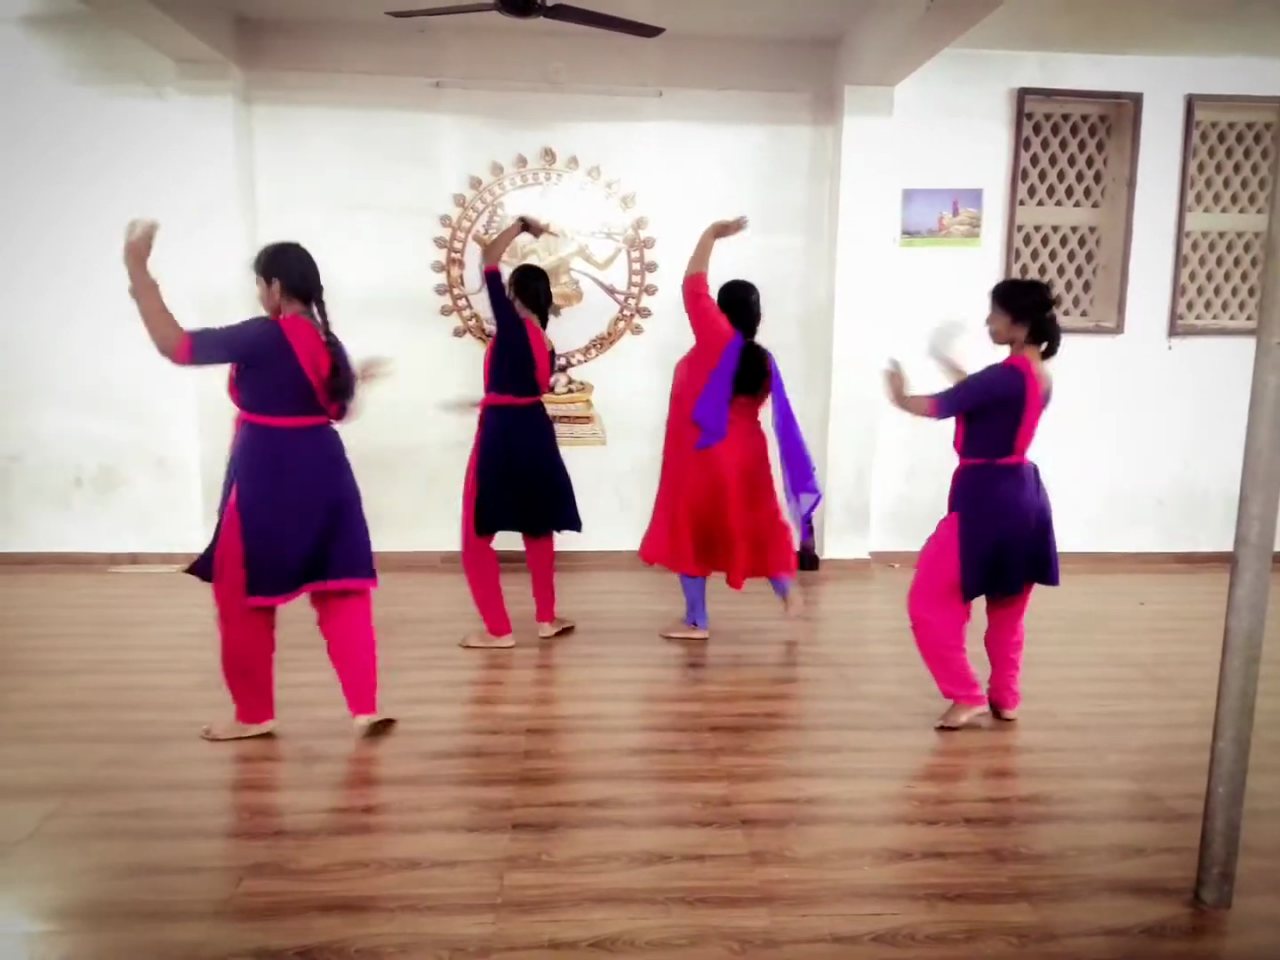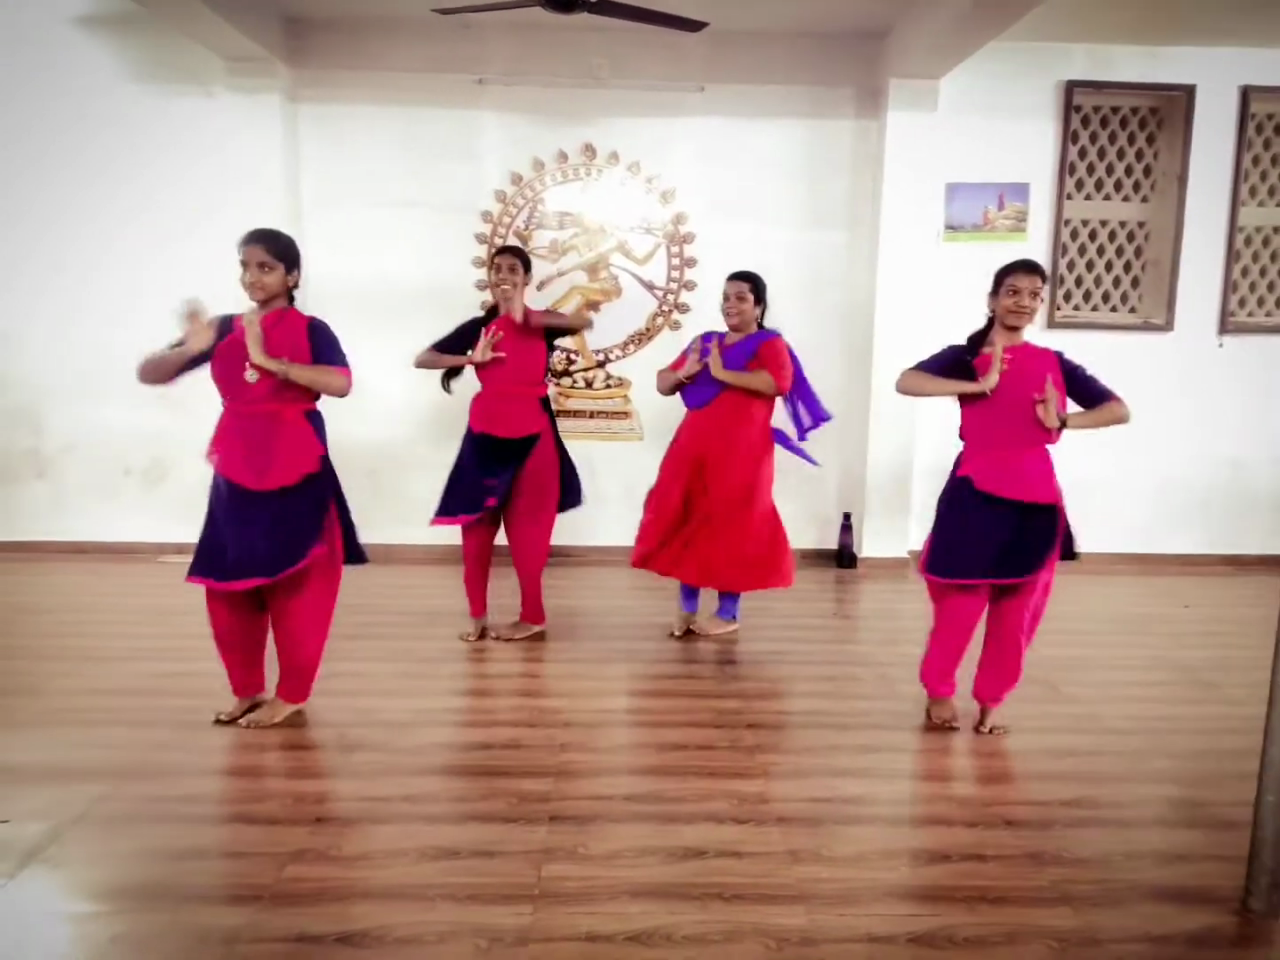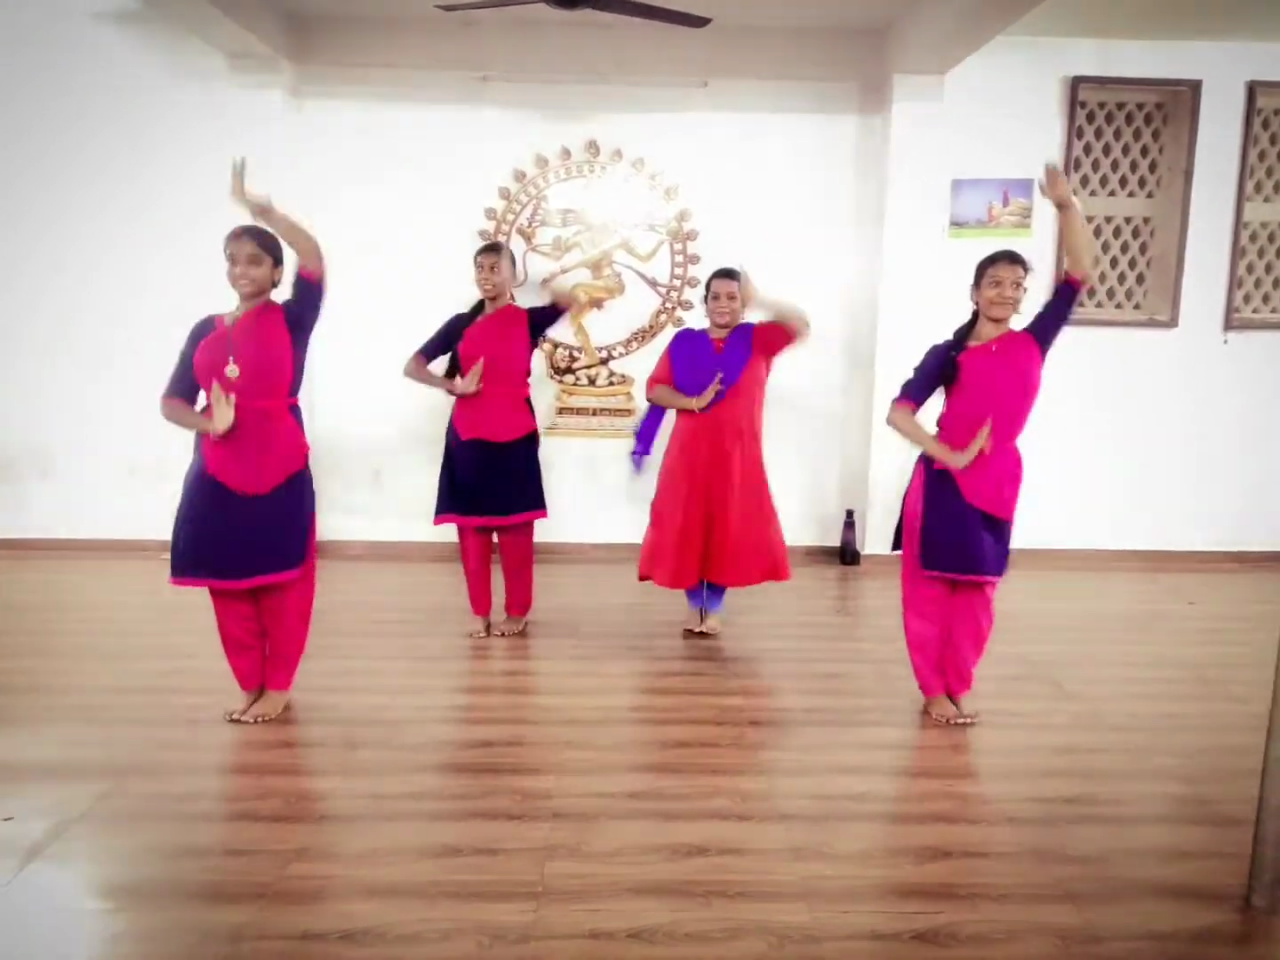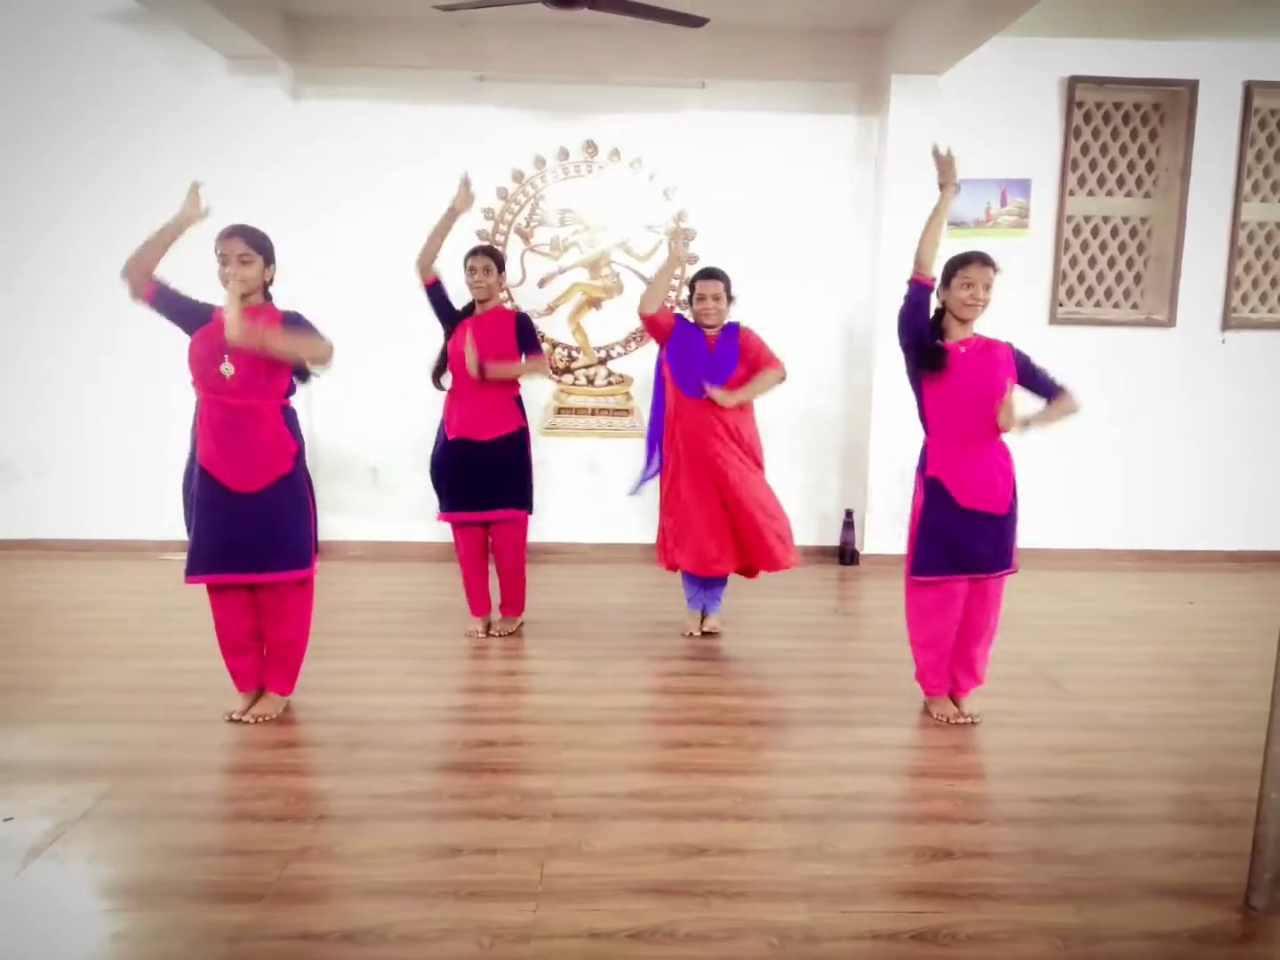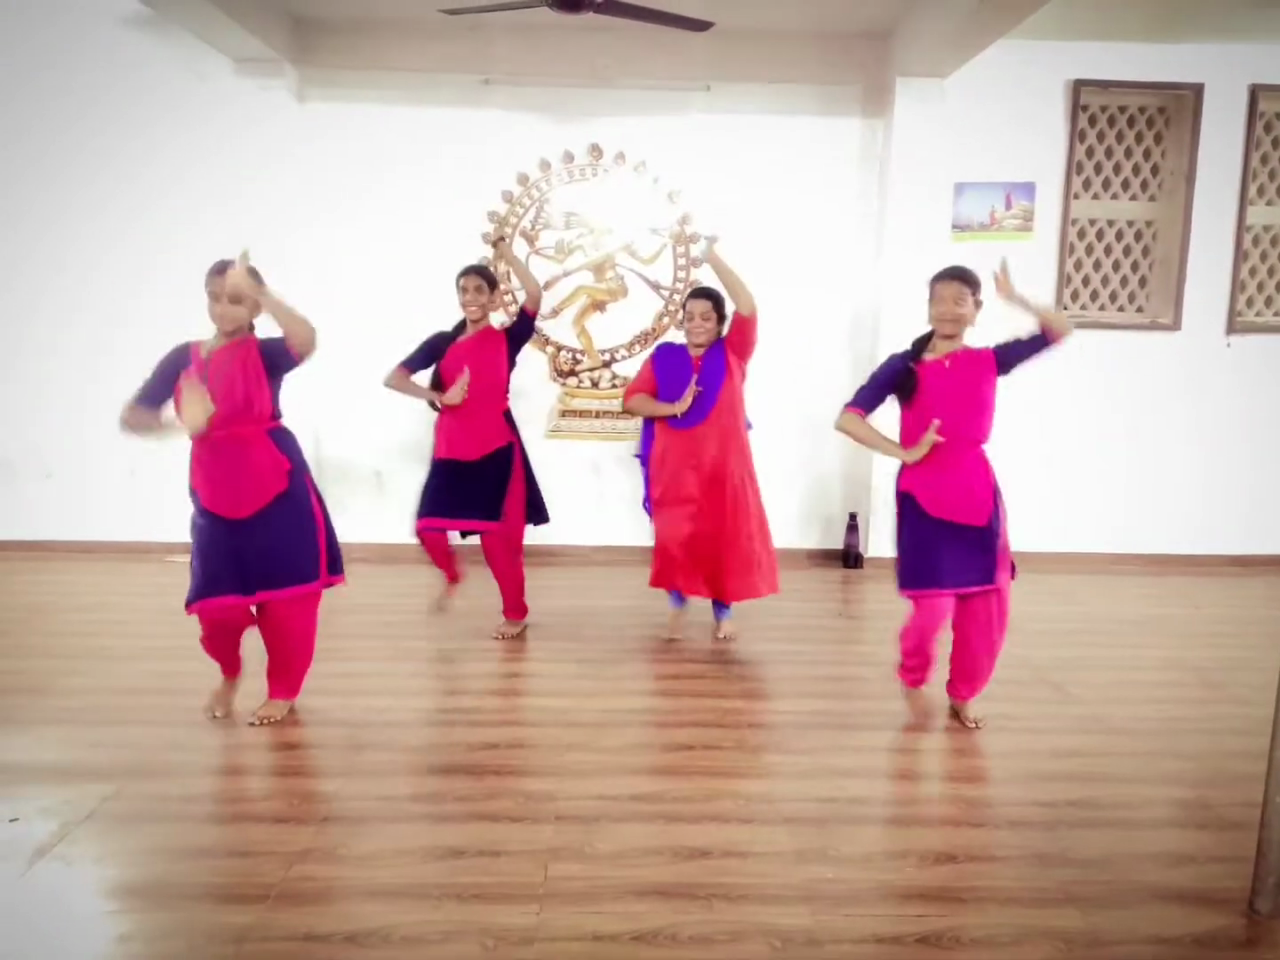
dt=0.4s
person 1, frame 1
left shoulder: (263, 334)
right shoulder: (328, 344)
left elbow: (177, 347)
left wrist: (137, 268)
right wrist: (353, 381)
left hip: (267, 480)
right hip: (324, 478)
left knee: (246, 602)
right knee: (342, 595)
left ankle: (255, 714)
right ankle: (365, 707)
person 1, frame 2
left shoulder: (310, 329)
right shoulder: (225, 329)
left elbow: (340, 383)
right elbow: (149, 375)
left wrist: (269, 361)
right wrist: (190, 348)
left hip: (299, 473)
right hip: (238, 474)
left knee: (300, 585)
right knee: (228, 586)
left ankle: (291, 694)
right ankle: (247, 690)
person 1, frame 3
left shoulder: (292, 321)
right shoulder: (206, 334)
left elbow: (312, 257)
right elbow: (170, 402)
left wrist: (257, 206)
right wrist: (206, 424)
left hip: (279, 470)
right hip: (218, 477)
left knee: (283, 578)
right knee: (228, 580)
left ankle: (278, 686)
right ankle: (250, 685)
person 1, frame 4
left shoulder: (284, 324)
right shoulder: (199, 321)
left elbow: (321, 355)
right elbow: (134, 274)
left wrist: (252, 335)
right wrist: (184, 220)
left hip: (274, 468)
right hip: (213, 469)
left knee: (281, 580)
right knee: (227, 581)
left ankle: (278, 688)
right ankle: (248, 686)
person 1, frame 5
left shoulder: (266, 355)
right shoulder: (182, 358)
left elbow: (306, 339)
right elbow: (132, 415)
left wrist: (256, 289)
right wrist: (178, 424)
left hip: (277, 493)
right hip: (215, 499)
left knee: (287, 600)
right knee: (216, 608)
left ankle: (283, 691)
right ankle: (228, 674)
person 2, frame 1
left shoulder: (1005, 376)
right shoulder: (1037, 373)
left elbow: (933, 407)
left wrist: (899, 390)
right wrist: (953, 367)
left hip: (985, 500)
right hip: (1024, 498)
left knee: (930, 602)
right knee: (1007, 607)
left ankle: (967, 695)
right ankle: (1006, 697)
person 2, frame 2
left shoulder: (1054, 364)
right shoulder: (964, 356)
left elbow: (1118, 409)
right elbow: (905, 383)
left wrist: (1064, 421)
right wrist: (976, 387)
left hip: (1035, 492)
right hip: (976, 486)
left knee: (1020, 606)
right knee: (960, 601)
left ankle: (990, 698)
right ankle: (938, 692)
person 2, frame 3
left shoulder: (1034, 343)
right shoulder: (947, 355)
left elbow: (1078, 274)
right elbow: (899, 412)
left wrist: (1064, 204)
right wrist: (950, 458)
left hip: (998, 476)
right hip: (943, 479)
left knee: (977, 589)
right knee: (930, 590)
left ankle: (959, 687)
right ankle: (934, 691)
person 2, frame 4
left shoulder: (1005, 355)
right shoulder: (922, 346)
left elbow: (1066, 400)
right elbow: (921, 267)
left wrist: (1023, 422)
right wrist: (946, 196)
left hip: (995, 483)
right hip: (942, 481)
left knee: (983, 592)
right knee: (941, 590)
left ankle: (963, 686)
right ankle: (936, 689)
person 2, frame 5
left shoulder: (990, 361)
right shoulder: (903, 366)
left elbow: (1060, 330)
right elbow: (848, 419)
left wrist: (1013, 297)
right wrist: (903, 452)
left hip: (977, 492)
right hip: (921, 495)
left knee: (987, 607)
right knee: (932, 607)
left ankle: (963, 694)
right ankle: (912, 678)
person 3, frame 1
left shoulder: (511, 327)
right shoulder: (546, 343)
left elbow: (488, 260)
left wrist: (521, 227)
right wrist: (481, 401)
left hip: (500, 434)
right hip: (535, 433)
left knee: (477, 538)
right knee: (537, 529)
left ankle: (498, 629)
right ankle: (547, 618)
person 3, frame 2
left shoulder: (541, 324)
right shoulder: (479, 327)
left elbow: (583, 322)
right elbow: (422, 359)
left wrist: (529, 318)
right wrist: (471, 358)
left hip: (532, 432)
right hip: (488, 432)
left knee: (528, 528)
right knee: (476, 527)
left ankle: (533, 617)
right ankle: (478, 616)
person 3, frame 3
left shoulder: (529, 319)
right shoulder: (461, 325)
left elbow: (566, 303)
right elbow: (412, 366)
left wrist: (516, 282)
right wrist: (453, 386)
left hip: (515, 432)
right hip: (469, 433)
left knee: (515, 526)
right knee: (472, 526)
left ankle: (517, 611)
right ankle: (480, 613)
person 3, frame 4
left shoulder: (517, 322)
right shoulder: (454, 319)
left elbow: (539, 366)
right elbow: (425, 267)
left wrist: (485, 369)
right wrist: (454, 212)
left hip: (504, 433)
right hip: (459, 435)
left knee: (506, 523)
right knee: (466, 523)
left ankle: (512, 610)
right ankle: (479, 612)
person 3, frame 5
left shoulder: (508, 340)
right shoulder: (441, 343)
left elbow: (535, 297)
right elbow: (393, 378)
left wrist: (503, 250)
right wrist: (438, 396)
left hip: (496, 449)
right hip: (451, 451)
left knee: (501, 536)
right knee: (429, 528)
left ankle: (515, 613)
right ankle: (451, 577)
person 4, frame 1
left shoulder: (718, 342)
right shoulder: (764, 363)
left elbow: (693, 284)
left wrist: (714, 232)
left hip: (698, 458)
right hip: (745, 457)
left knee: (687, 533)
right knee: (754, 527)
left ankle: (696, 622)
right ankle: (785, 587)
person 4, frame 2
left shoulder: (770, 345)
right shoulder: (706, 343)
left elbow: (781, 382)
right elbow: (664, 386)
left wrist: (724, 374)
right wrist: (683, 371)
left hip: (741, 457)
right hip: (694, 452)
left knee: (731, 531)
right knee: (682, 526)
left ankle: (728, 615)
right ankle: (688, 610)
person 4, frame 3
left shoulder: (758, 338)
right shoulder: (684, 342)
left elbow: (800, 325)
right elbow: (654, 389)
left wrist: (762, 303)
right wrist: (692, 403)
left hip: (738, 454)
right hip: (690, 453)
left knee: (731, 526)
right knee: (686, 525)
left ankle: (713, 608)
right ankle: (694, 605)
person 4, frame 4
left shoulder: (742, 339)
right shoulder: (673, 332)
left elbow: (776, 371)
right elbow: (647, 309)
left wrist: (735, 397)
right wrist: (673, 261)
left hip: (733, 450)
right hip: (685, 448)
left knee: (732, 522)
right knee: (691, 525)
left ankle: (713, 606)
right ankle: (694, 608)
person 4, frame 5
left shoulder: (732, 353)
right shoulder: (663, 357)
left elbow: (748, 308)
right elbow: (632, 399)
left wrist: (715, 261)
right wrist: (673, 407)
left hip: (725, 466)
right hip: (676, 467)
left knee: (727, 537)
right knee: (676, 536)
left ankle: (723, 614)
right ankle: (678, 607)
